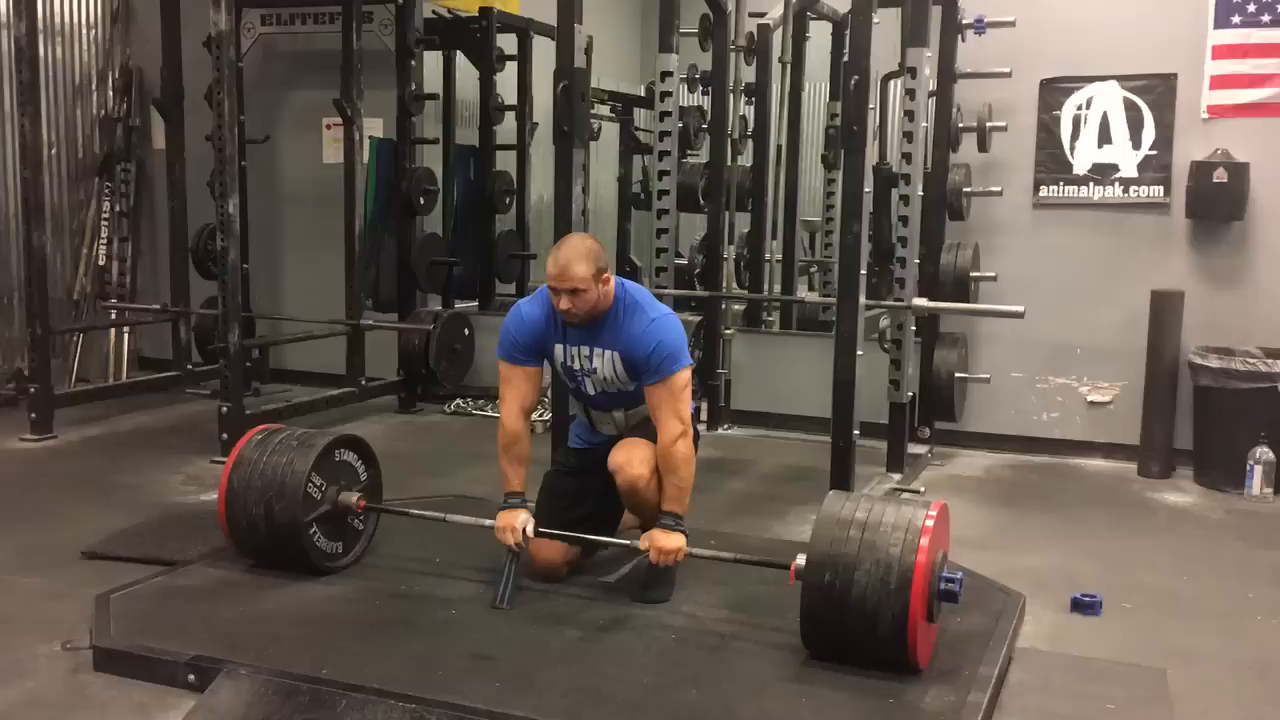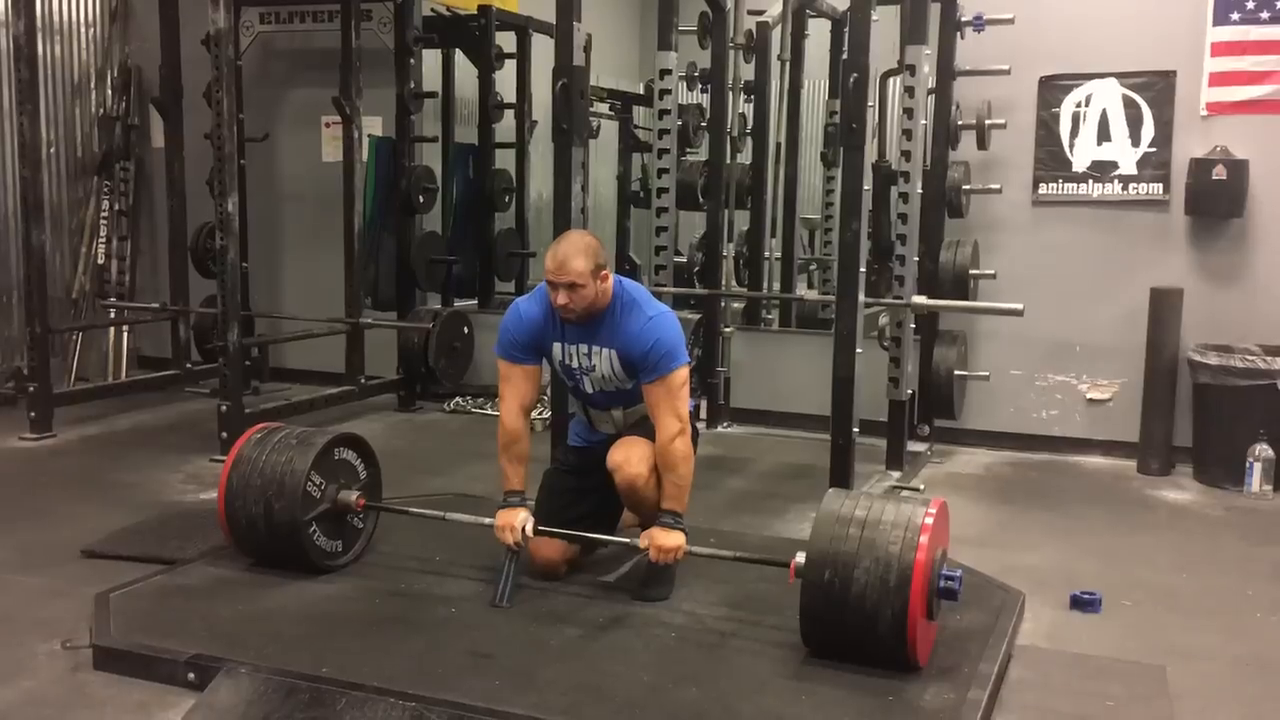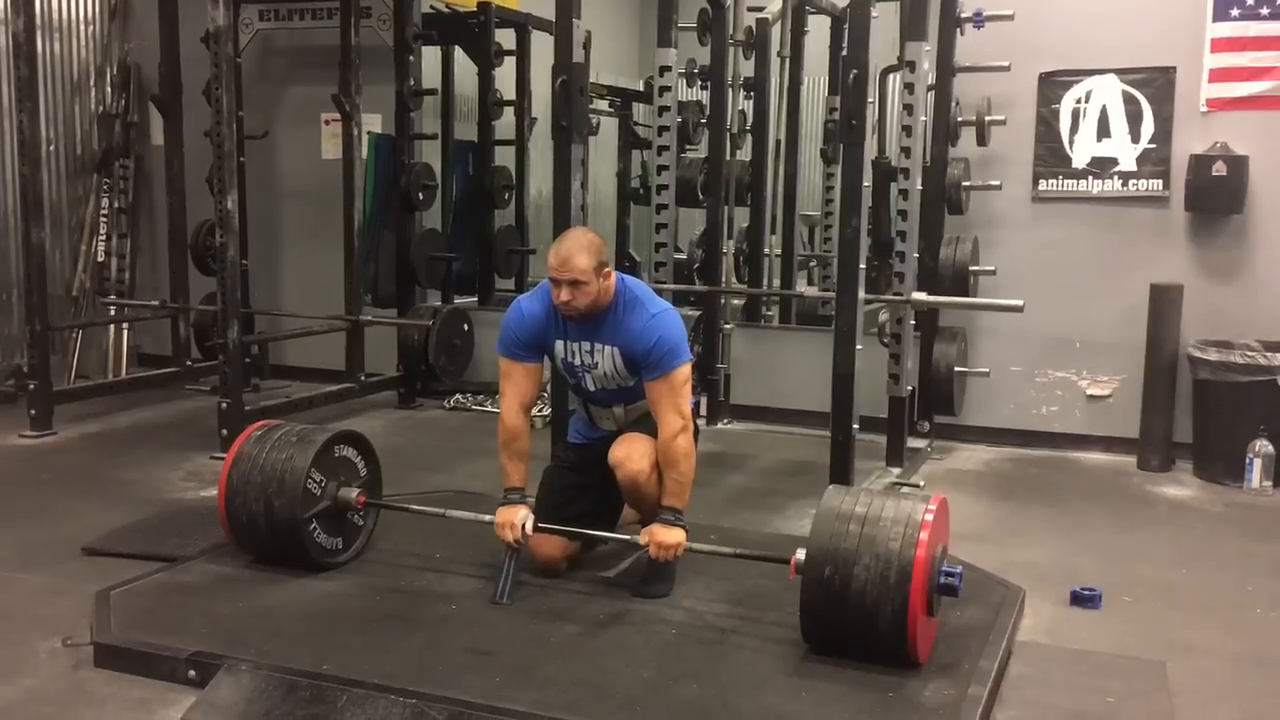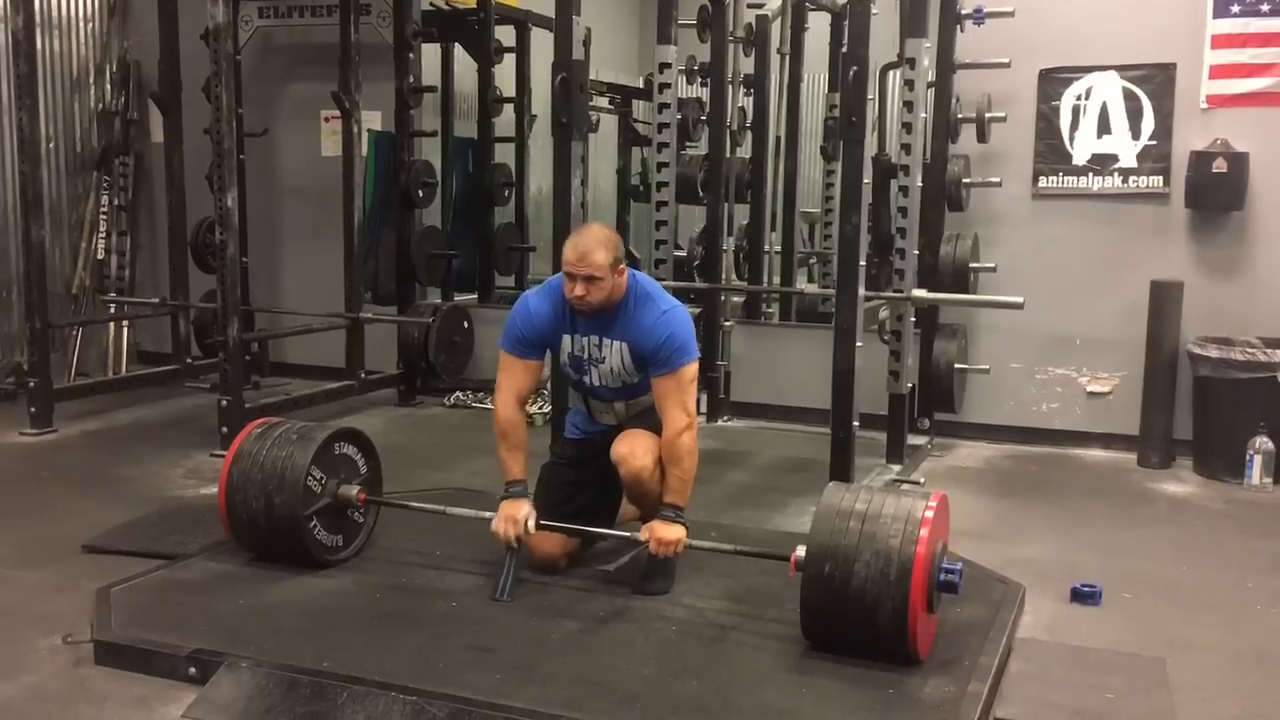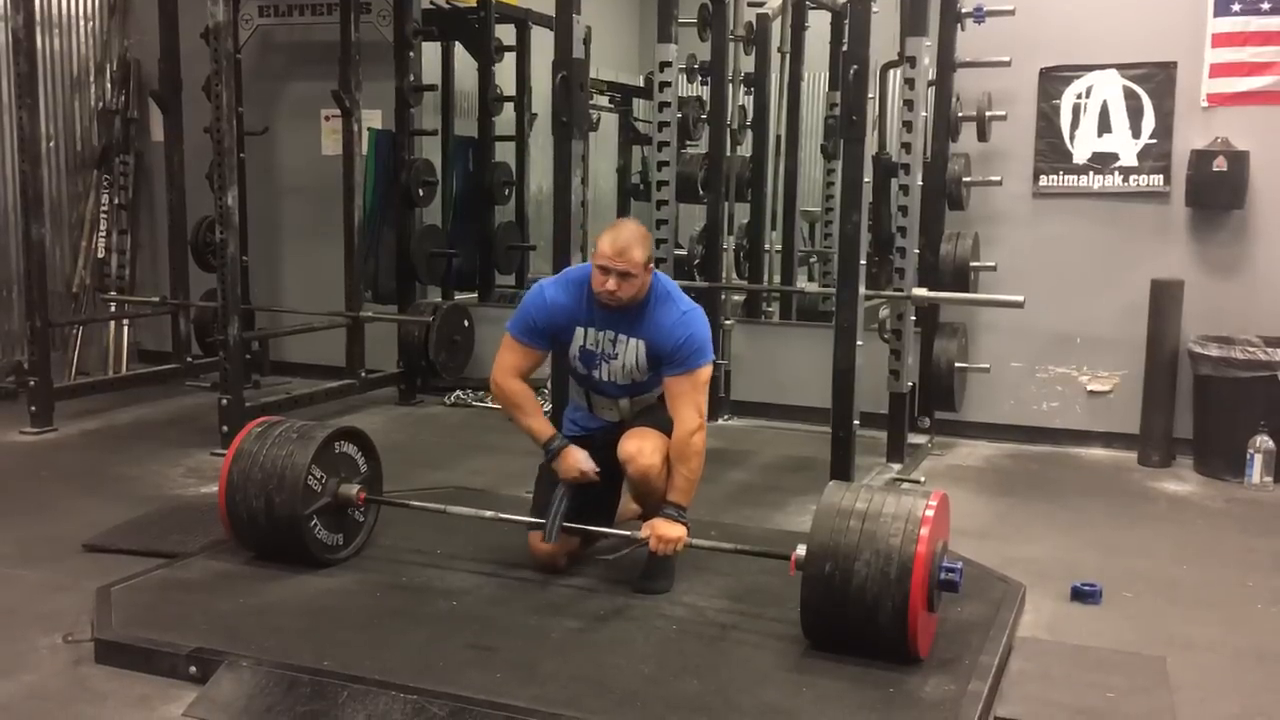
dt=0.3s
person 1, frame 1
left shoulder: (654, 326)
right shoulder: (527, 319)
left elbow: (675, 428)
right elbow: (514, 411)
left wrist: (672, 522)
right wrist: (514, 500)
left hip: (654, 426)
right hip: (591, 434)
left knee: (630, 468)
right knee: (546, 561)
left ankle: (661, 551)
right ankle: (619, 518)
person 1, frame 2
left shoulder: (651, 324)
right shoulder: (525, 317)
left elbow: (673, 426)
right elbow: (514, 410)
left wrist: (671, 520)
right wrist: (513, 499)
left hip: (653, 425)
right hip: (591, 432)
left knee: (627, 467)
right knee: (547, 559)
left ankle: (656, 534)
right ankle: (615, 516)
person 1, frame 3
left shoulder: (653, 322)
right shoulder: (527, 314)
left elbow: (676, 424)
right elbow: (514, 408)
left wrist: (671, 517)
right wrist: (513, 497)
left hip: (653, 420)
right hip: (591, 429)
left knee: (629, 463)
right knee: (547, 556)
left ankle: (653, 521)
right ankle: (615, 512)
person 1, frame 4
left shoulder: (663, 318)
right shoulder: (535, 309)
left elbow: (681, 421)
right elbow: (509, 401)
left wrist: (671, 513)
right wrist: (515, 491)
left hip: (652, 416)
right hip: (588, 425)
left knee: (633, 460)
right knee: (546, 553)
left ankle: (659, 533)
right ankle: (614, 510)
person 1, frame 5
left shoulder: (682, 320)
right shoulder: (551, 297)
left elbow: (690, 422)
right elbow: (505, 378)
left wrist: (674, 512)
right wrist: (556, 448)
left hip: (655, 412)
right hip: (588, 421)
left knee: (641, 458)
right knee: (548, 552)
right ankle: (615, 509)
